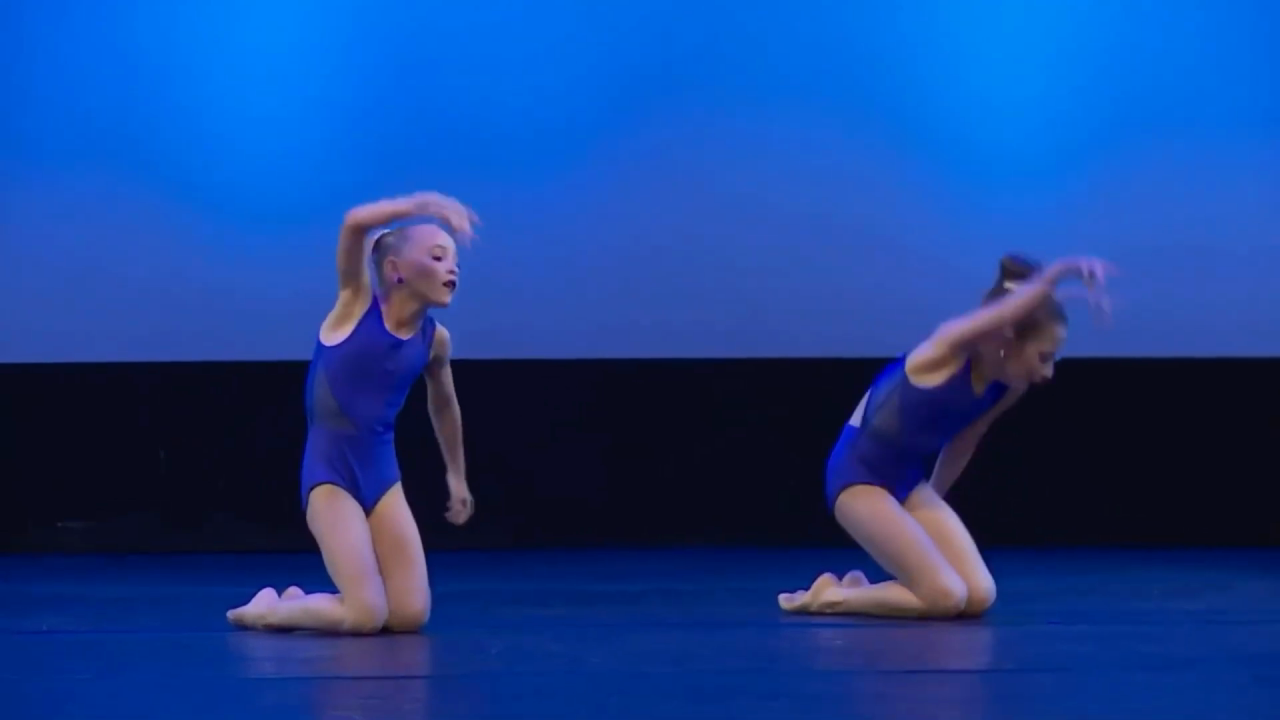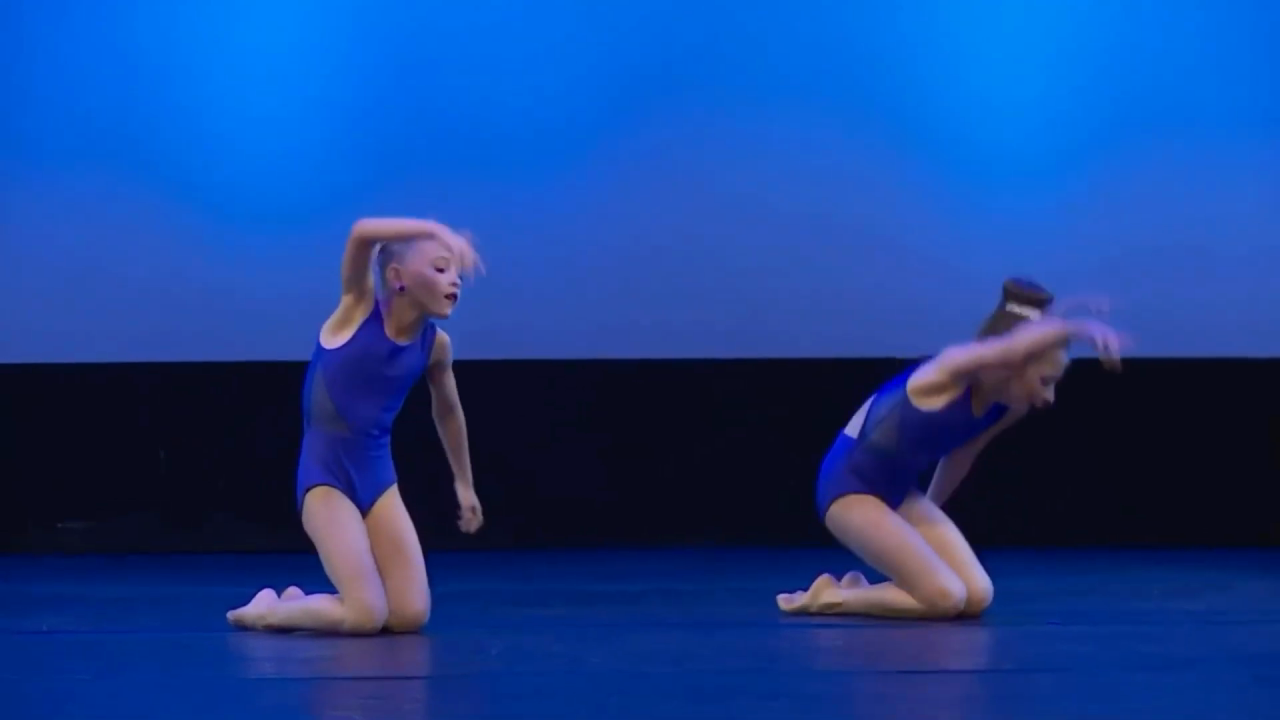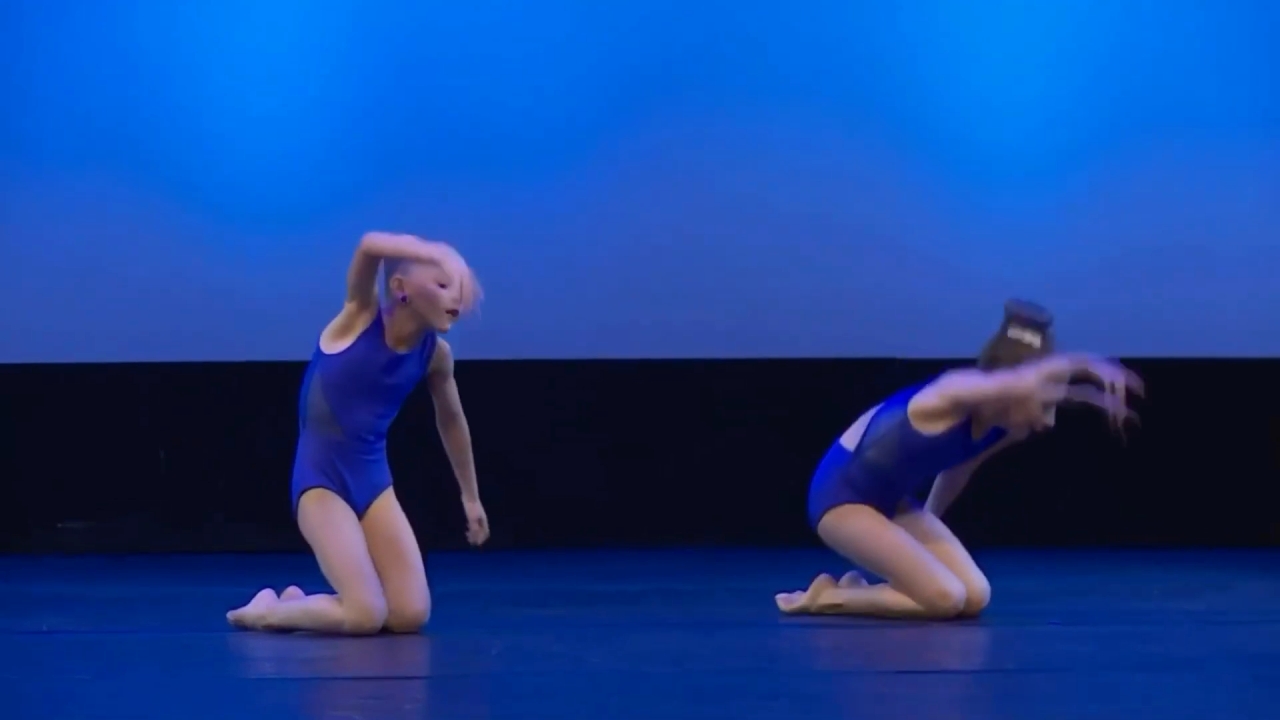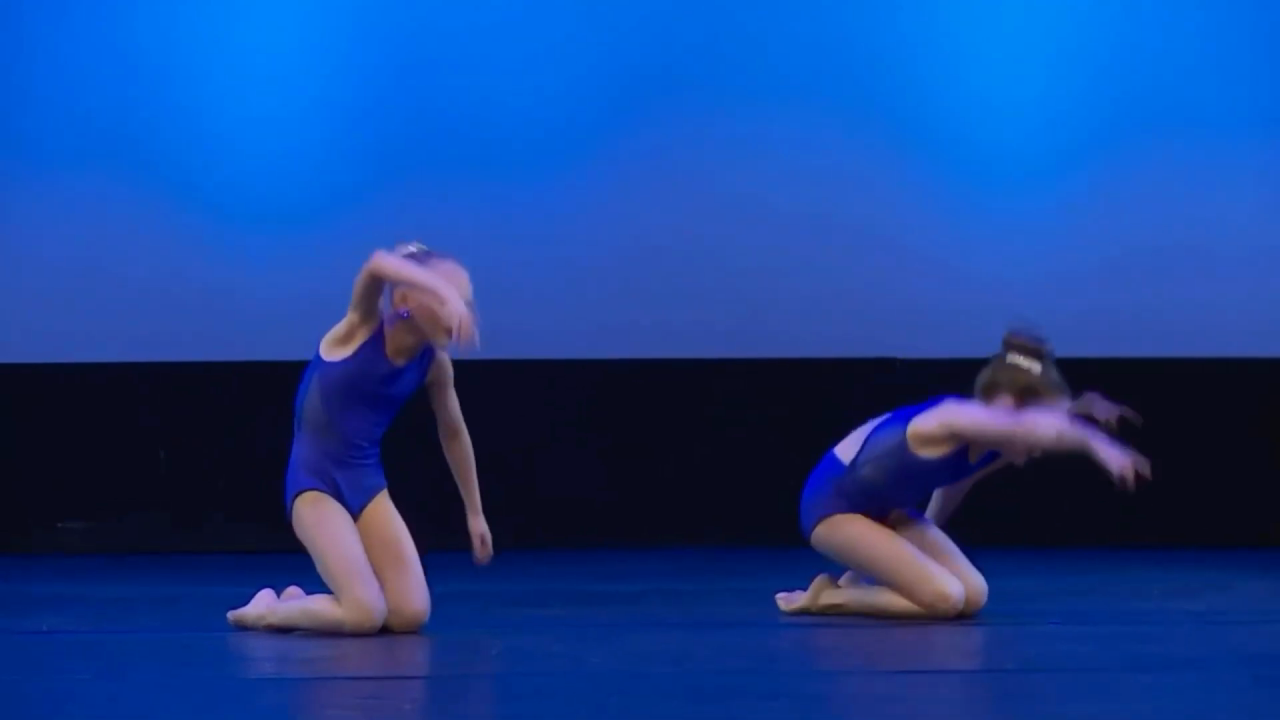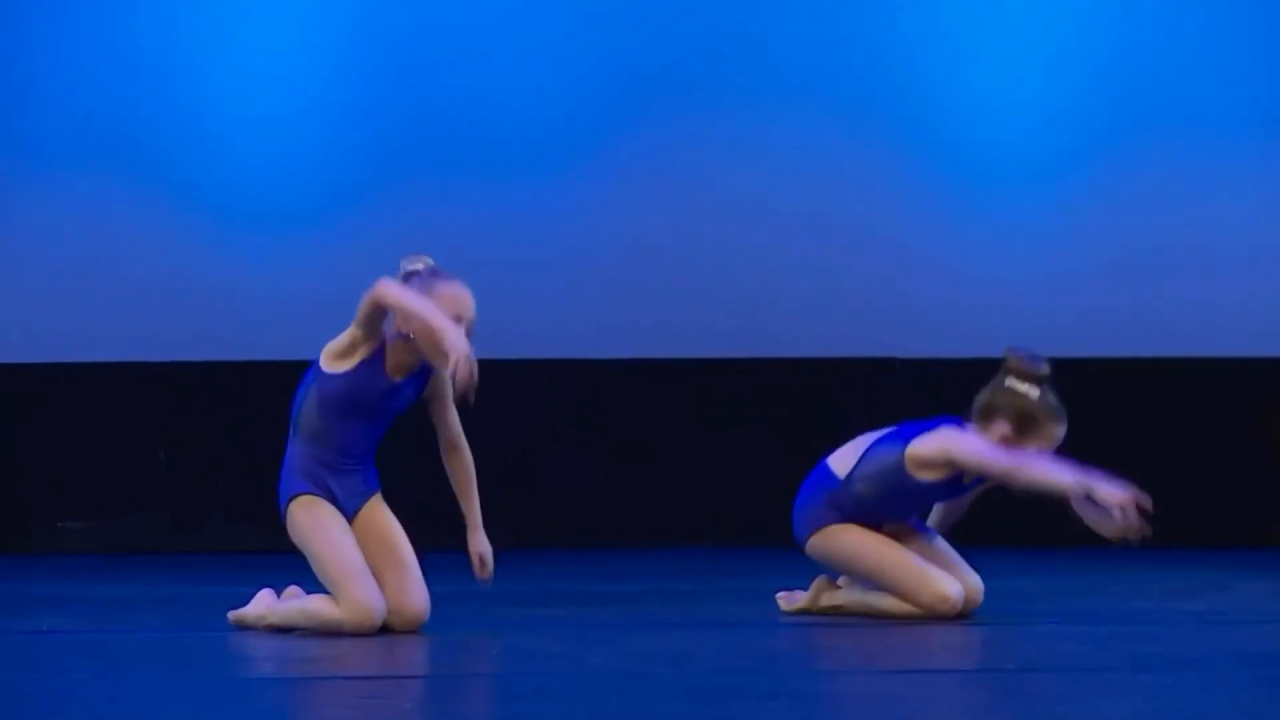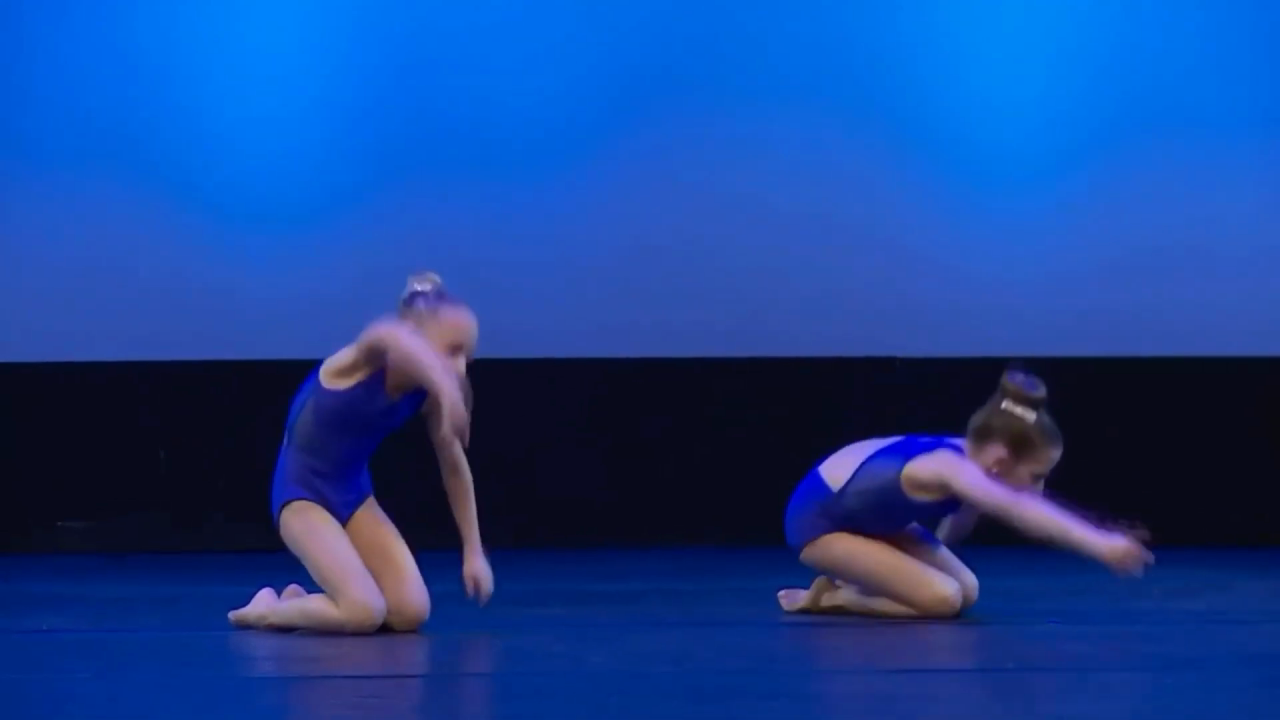
dt=0.1s
person 1, frame 1
left shoulder: (435, 340)
right shoulder: (356, 304)
left elbow: (444, 408)
right elbow: (353, 224)
left wrist: (457, 476)
right wrist: (425, 203)
left hip: (382, 473)
right hip: (330, 472)
left knee: (411, 616)
right knee: (366, 617)
left ankle: (298, 602)
right ankle: (267, 610)
person 1, frame 2
left shoulder: (435, 345)
right shoulder: (358, 309)
left elbow: (448, 413)
right elbow: (362, 232)
left wrist: (464, 484)
right wrist: (437, 231)
left hip: (378, 477)
right hip: (325, 475)
left knee: (411, 615)
right knee: (367, 617)
left ankle: (300, 603)
right ankle: (266, 610)
person 1, frame 3
left shoulder: (435, 354)
right shoulder: (360, 317)
left elbow: (451, 421)
right elbow: (369, 246)
left wrist: (471, 497)
right wrist: (442, 256)
left hip: (374, 478)
right hip: (321, 477)
left knee: (411, 616)
right knee: (366, 617)
left ankle: (298, 602)
right ankle: (265, 610)
person 1, frame 4
left shoulder: (434, 361)
right shoulder: (363, 329)
left elbow: (454, 433)
right elbow: (377, 265)
left wrist: (474, 512)
right wrist: (445, 292)
left hip: (367, 484)
right hip: (314, 480)
left knee: (412, 614)
right knee: (367, 615)
left ankle: (300, 602)
right ankle: (266, 611)
person 1, frame 5
left shoulder: (433, 377)
right shoulder: (363, 344)
left elbow: (454, 448)
right elbow: (381, 293)
left wrist: (476, 530)
right wrist: (450, 335)
left hip: (361, 488)
right hip: (310, 486)
left knee: (412, 614)
right knee: (366, 615)
left ankle: (299, 601)
right ankle: (266, 611)
person 1, frame 6
left shoulder: (425, 390)
right shoulder: (365, 362)
left elbow: (456, 468)
right elbow: (385, 334)
left wrist: (474, 551)
right wrist: (445, 383)
left hip: (353, 495)
right hip: (300, 494)
left knee: (412, 612)
right knee: (366, 613)
left ankle: (300, 600)
right ankle: (266, 610)
person 2, frame 1
left shoulder: (1008, 387)
right shoulder: (949, 349)
right elbow: (1014, 306)
left wrist: (931, 505)
left hip: (908, 480)
right hip: (858, 476)
left knee: (980, 596)
right knee: (948, 597)
left ankle: (862, 590)
right ankle: (832, 596)
person 2, frame 2
left shoulder: (1007, 407)
right shoulder: (955, 368)
right elbow: (1024, 341)
left wrist: (926, 516)
left hip: (898, 492)
right hip: (846, 486)
left knee: (977, 596)
right knee: (947, 597)
left ankle: (860, 588)
right ankle: (830, 597)
person 2, frame 3
left shoulder: (1005, 428)
right shoulder: (953, 393)
right elbow: (1025, 380)
right wrist: (1089, 367)
left hip: (892, 500)
right hip: (841, 496)
left knee: (976, 596)
right knee: (947, 598)
left ankle: (859, 589)
right ankle: (829, 597)
person 2, frame 4
left shoulder: (988, 444)
right shoulder: (955, 419)
right elbow: (1032, 426)
left wrist: (925, 539)
right wrist: (1091, 438)
left hip: (884, 506)
right hip: (830, 504)
left knee: (973, 595)
right knee: (946, 597)
left ankle: (859, 584)
right ankle: (832, 597)
person 2, frame 5
left shoulder: (987, 460)
right shoulder: (952, 445)
left elbow: (954, 499)
right elbow: (1024, 469)
right wrist: (1094, 485)
left hip: (878, 513)
right hip: (825, 514)
left knee: (971, 595)
right knee: (945, 599)
left ankle: (858, 583)
right ankle: (833, 598)
person 2, frame 6
left shoulder: (970, 465)
right shoulder: (949, 468)
right elbow: (1015, 507)
left wrist: (937, 551)
right wrist: (1094, 539)
left hip: (862, 510)
right hip: (817, 521)
left knee: (967, 590)
right knee: (944, 598)
left ankle: (848, 582)
right ankle: (831, 597)
